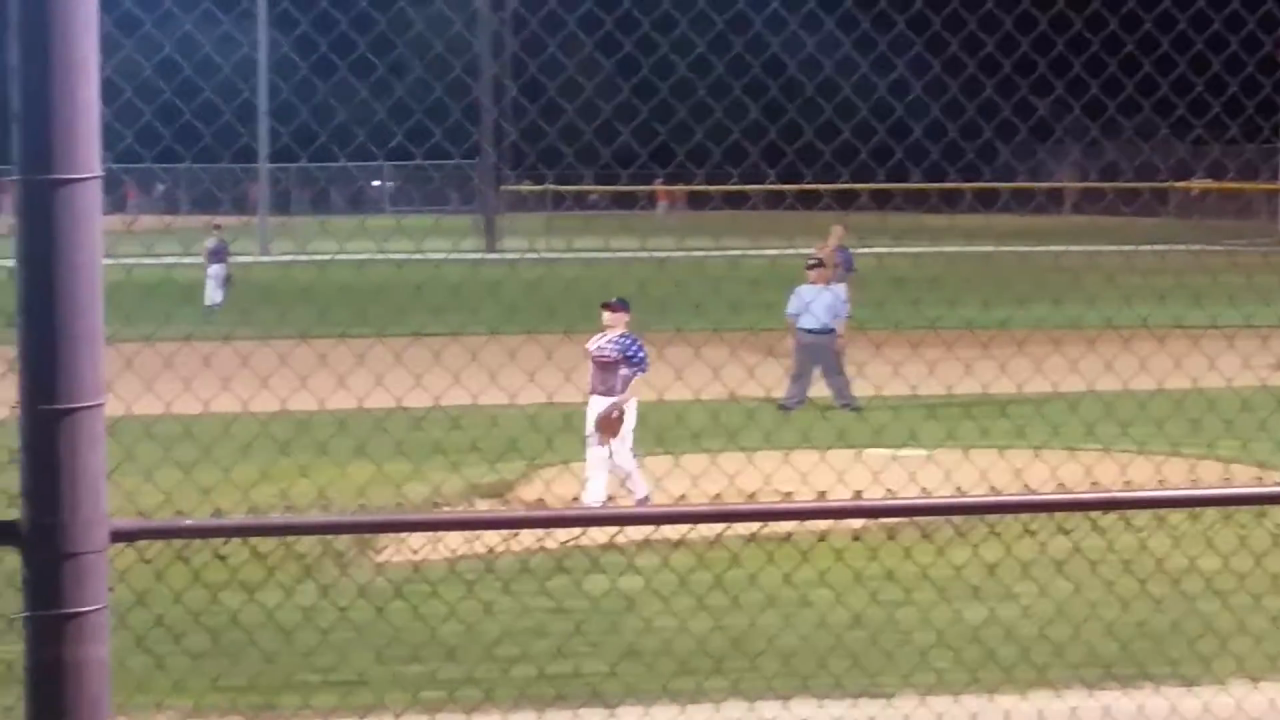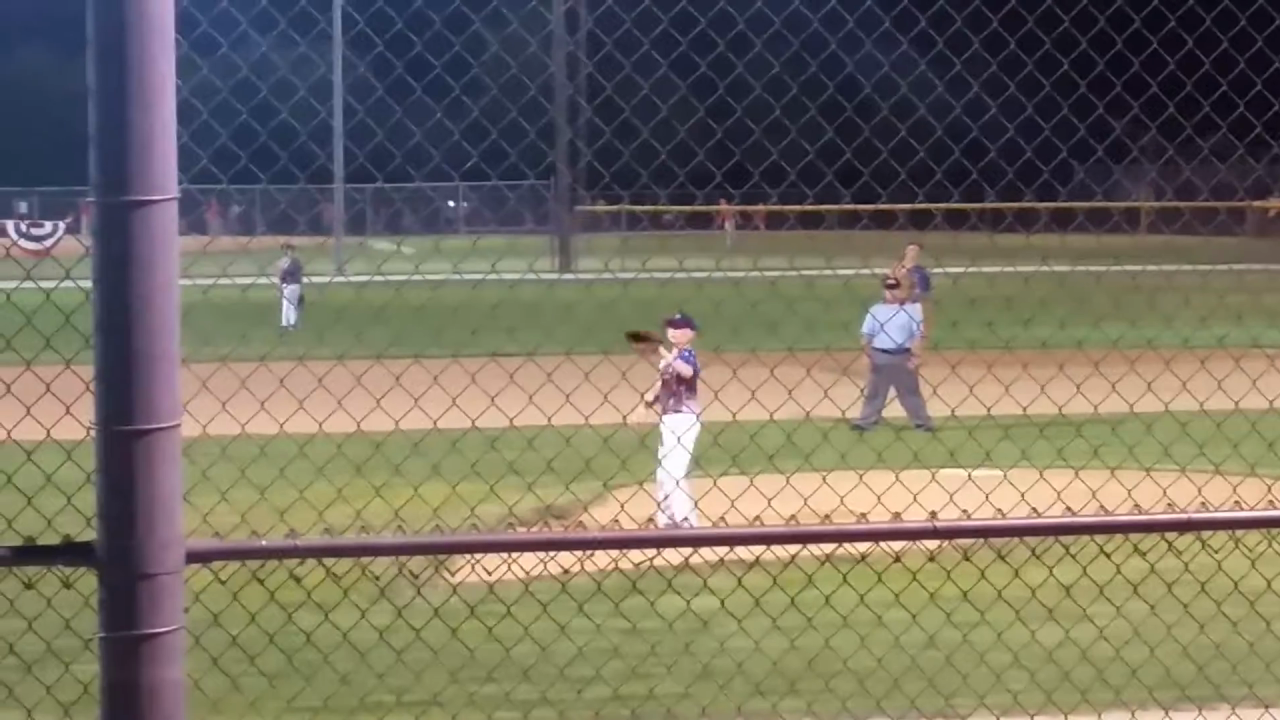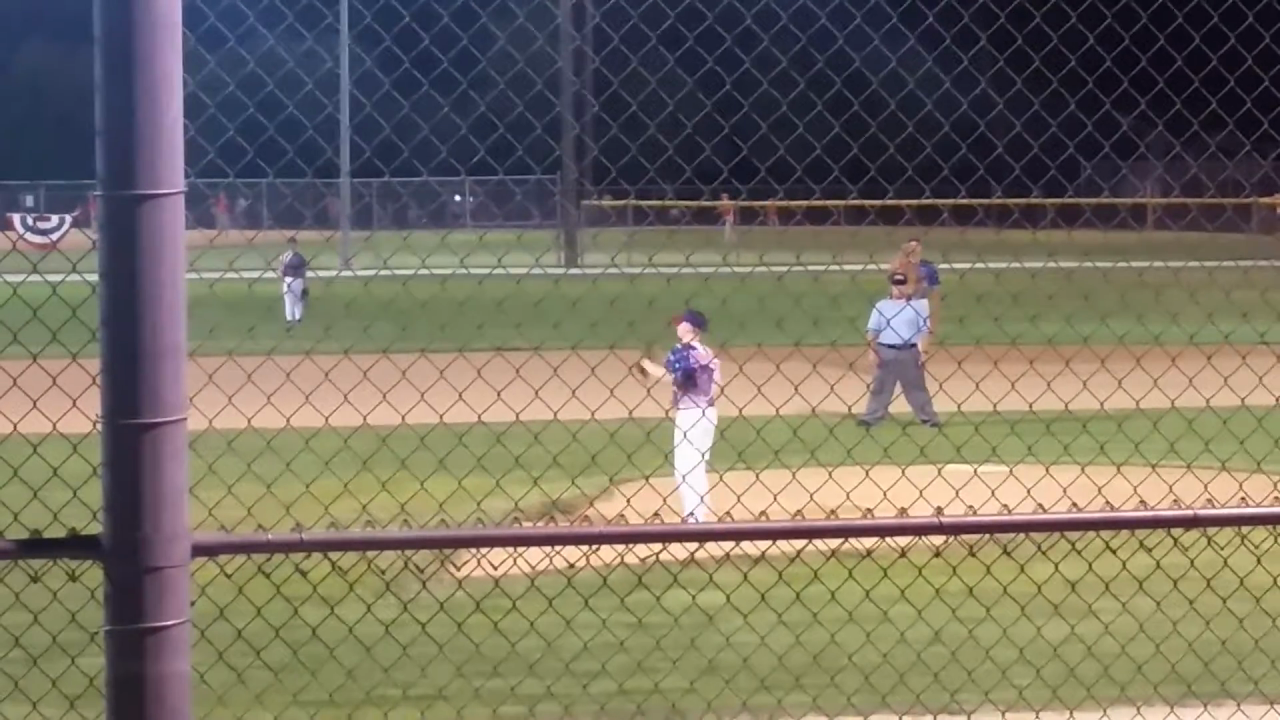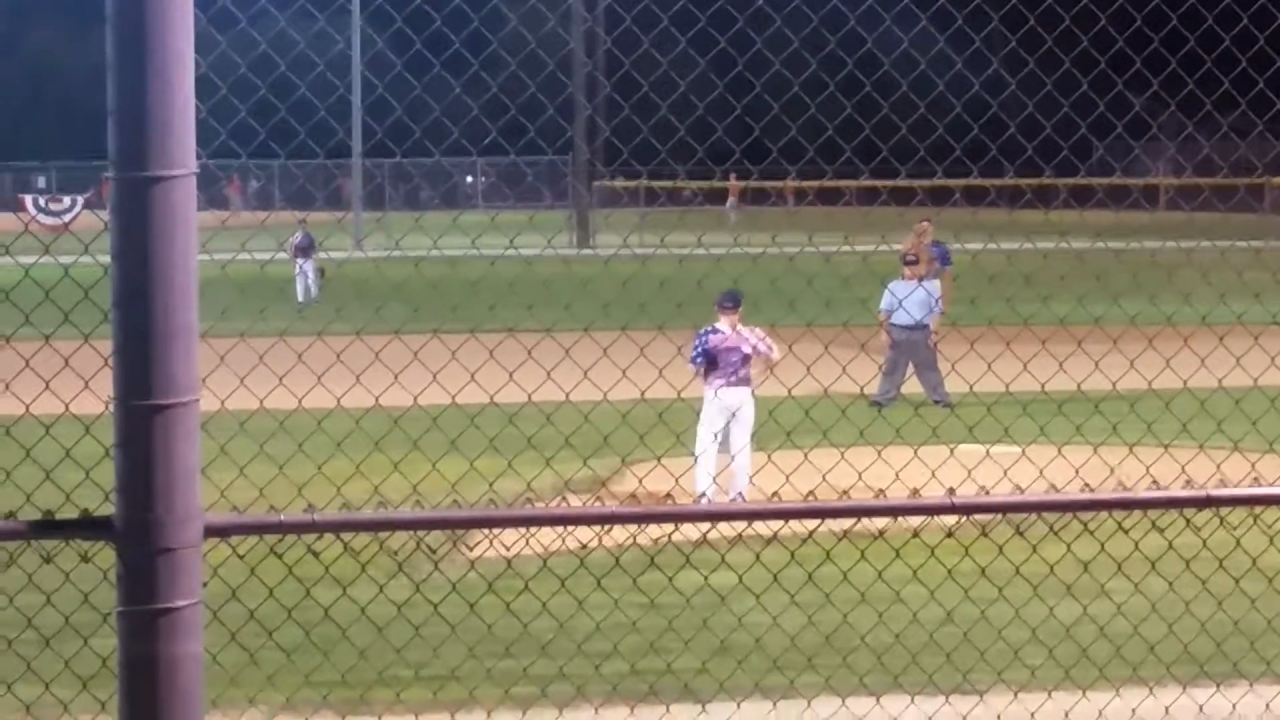
dt=0.4s
person 1, frame 1
left shoulder: (631, 343)
right shoulder: (595, 341)
left elbow: (639, 377)
left wrist: (621, 402)
right wrist: (593, 401)
left hip: (620, 403)
right hip: (597, 402)
left knee: (621, 454)
right knee: (595, 454)
left ankle: (641, 494)
right ankle: (594, 501)
person 1, frame 2
left shoulder: (688, 355)
right shoulder: (668, 358)
left elbow: (687, 372)
right elbow: (659, 388)
left wrist: (662, 353)
right wrist: (647, 402)
left hip: (684, 421)
right hip: (668, 421)
left knee: (673, 473)
right knee: (664, 475)
left ankle: (686, 521)
right ankle: (667, 521)
person 1, frame 3
left shoulder: (681, 350)
right shoulder: (708, 353)
left elbow: (667, 375)
right elbow: (715, 385)
left wrist: (646, 365)
left hip: (691, 414)
right hip: (705, 413)
left knee: (685, 468)
right knee: (696, 466)
left ankle: (694, 517)
right ankle: (700, 513)
person 1, frame 4
left shoulder: (706, 334)
right shoulder: (750, 334)
left elbow: (696, 367)
right elbow: (774, 356)
left hip: (716, 395)
right hip: (742, 394)
left knee: (706, 446)
right knee: (741, 447)
left ankle: (704, 494)
right ankle: (739, 494)
